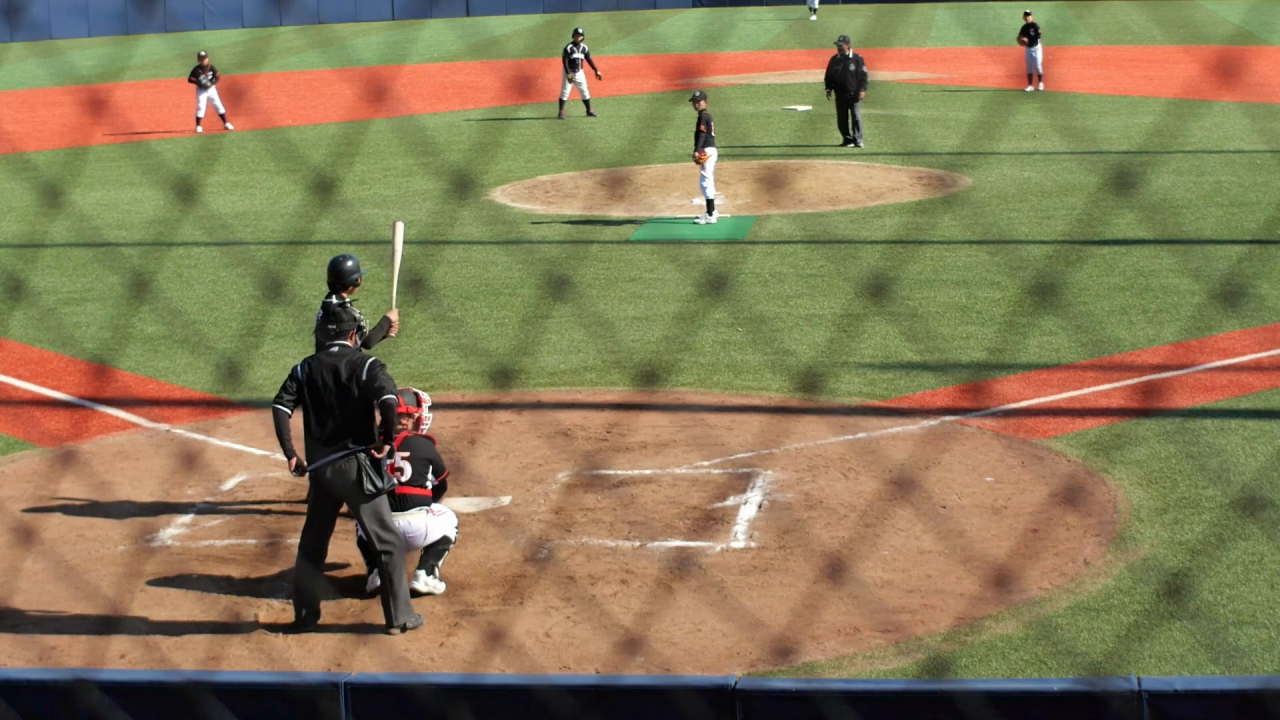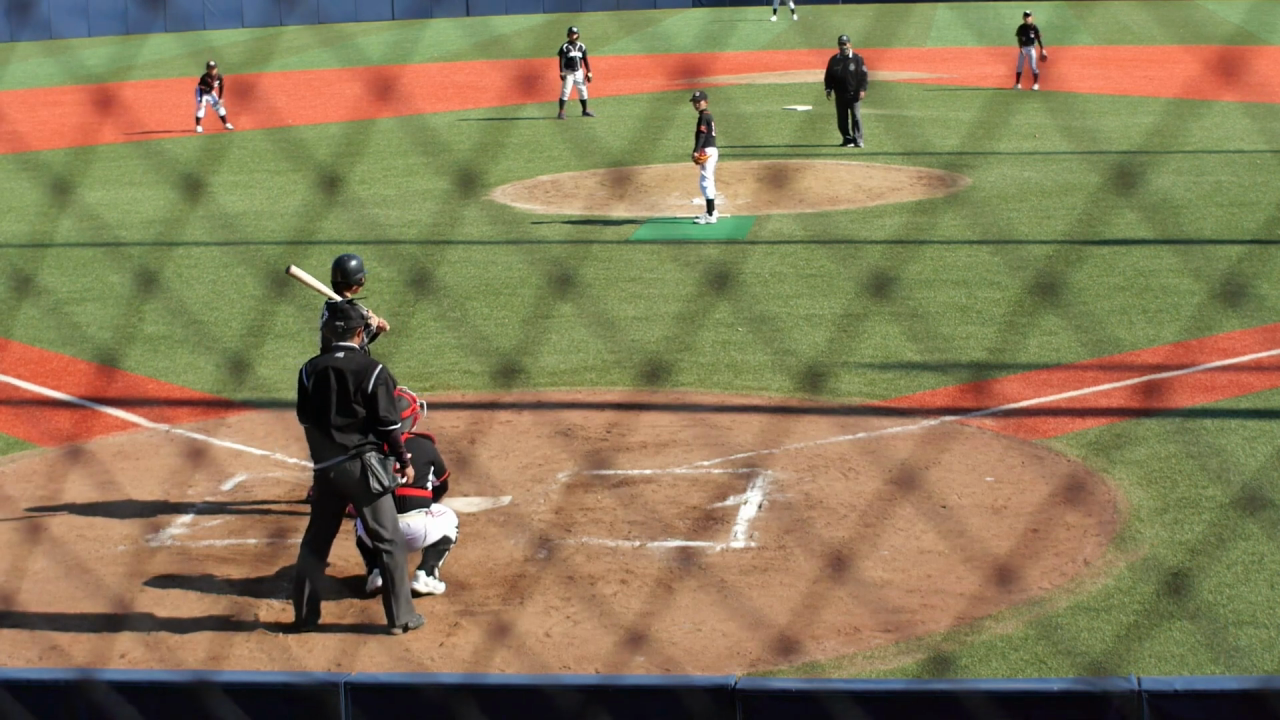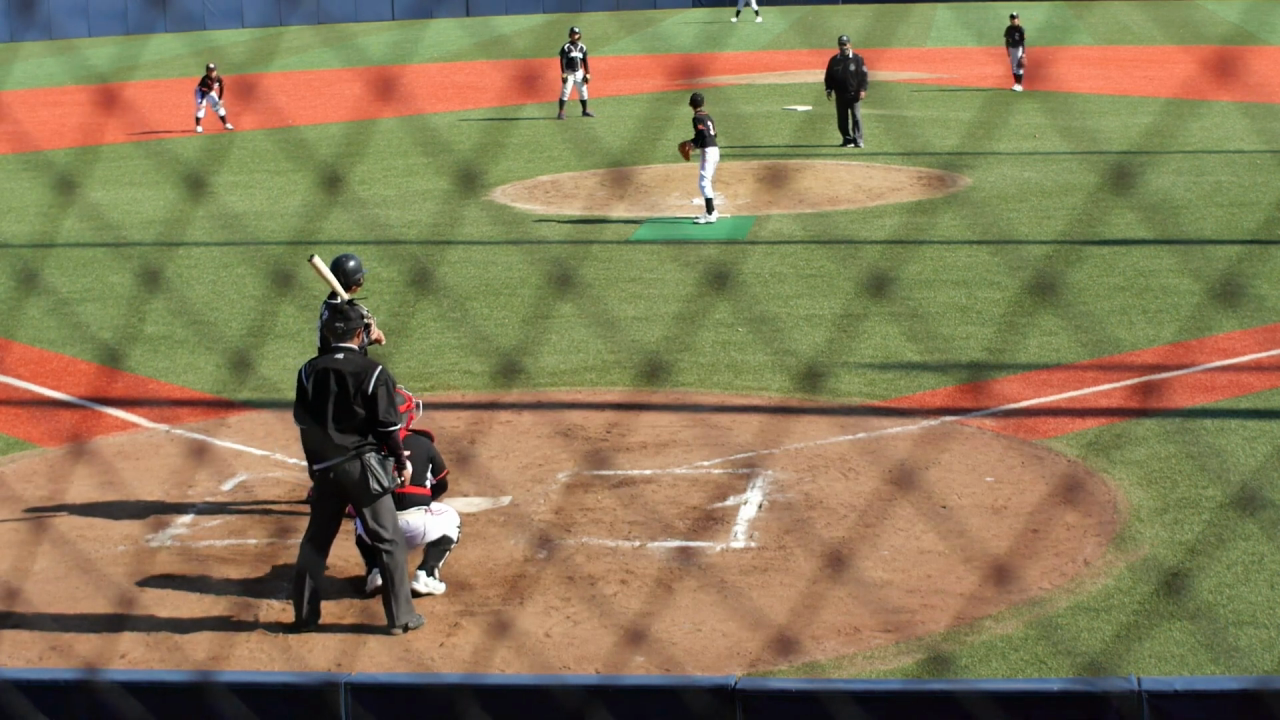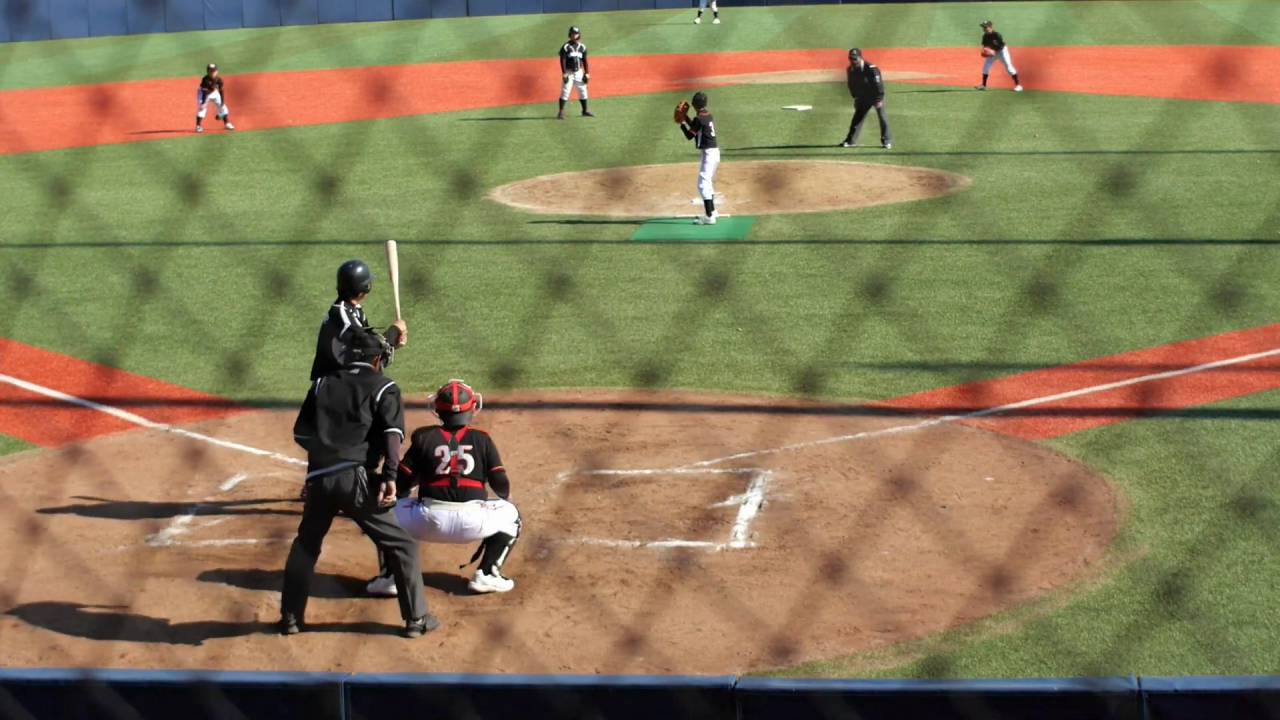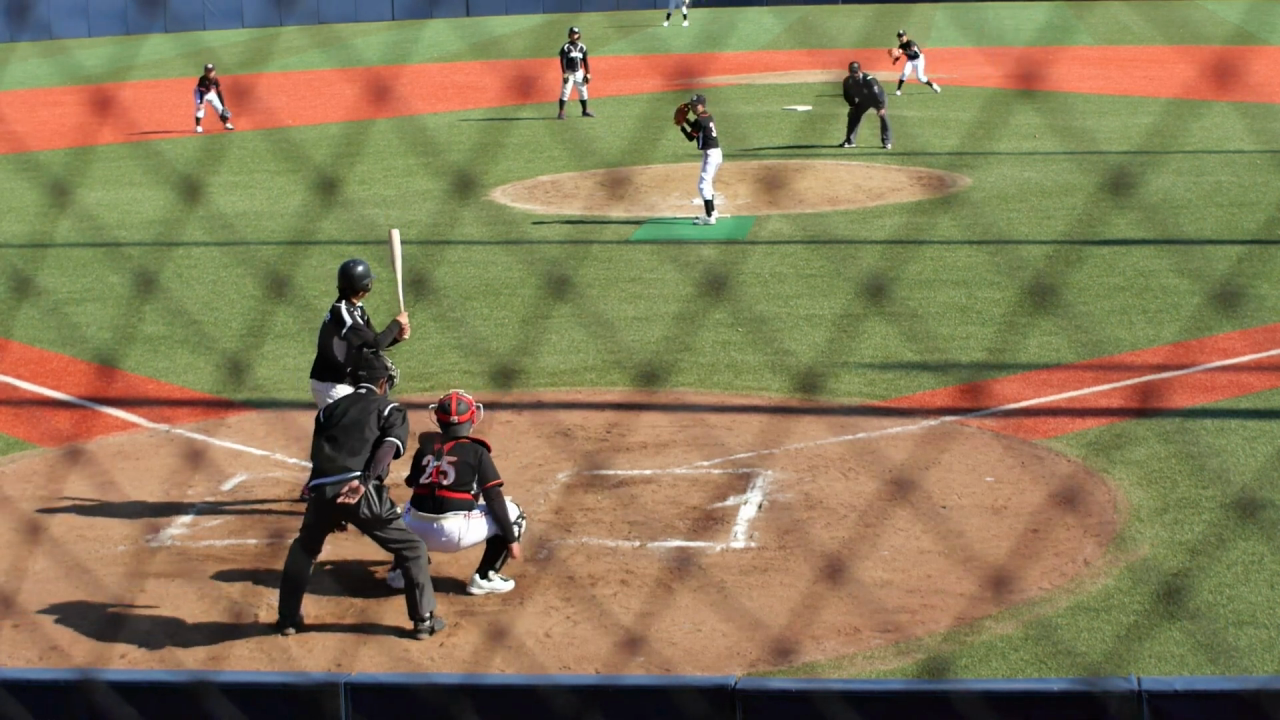
dt=1s
person 1, frame 1
left shoulder: (306, 368)
right shoulder: (366, 364)
left elbow: (280, 408)
right elbow: (389, 401)
left wrist: (291, 455)
right wrist: (386, 441)
left hip: (321, 468)
right hip: (359, 465)
left knee: (312, 543)
right knee: (386, 543)
left ankle: (304, 616)
right ankle: (399, 617)
person 1, frame 2
left shoulder: (311, 369)
right shoulder: (373, 370)
left elbow: (307, 421)
right elbow: (389, 426)
right wrist: (405, 462)
left hip: (325, 467)
right hip: (365, 465)
left knee: (315, 541)
right knee: (389, 542)
left ankle: (305, 616)
right ankle: (400, 617)
person 1, frame 3
left shoulder: (310, 371)
right shoulder: (373, 371)
left elbow: (304, 425)
right elbow: (388, 428)
right wrist: (402, 463)
left hip: (325, 468)
right hip: (365, 466)
left knee: (315, 541)
right knee: (389, 541)
left ankle: (305, 616)
right ankle: (400, 617)
person 1, frame 4
left shoulder: (322, 384)
right shoulder: (383, 387)
left elbow: (301, 434)
right elbow: (392, 433)
right wrist: (391, 476)
left hip: (319, 479)
right hip: (357, 478)
left knee: (305, 545)
right knee: (400, 545)
left ankle: (291, 617)
right ankle: (416, 619)
person 1, frame 5
left shoulder: (330, 409)
right shoulder: (391, 409)
right elbow: (389, 447)
right wrist: (364, 481)
left hip: (322, 490)
right hip: (361, 491)
left knee: (303, 548)
right knee: (412, 549)
left ankle: (288, 618)
right ankle: (424, 620)
person 2, frame 1
right shoulder: (424, 445)
right elbow: (441, 487)
right hip: (416, 528)
right knee: (447, 519)
left ankle: (377, 571)
right ankle: (425, 574)
person 2, frame 2
right shoulder: (425, 446)
right elbow: (441, 487)
right hip: (417, 530)
left knee: (362, 522)
right knee: (448, 518)
left ankle: (377, 572)
right ankle: (425, 575)
person 2, frame 3
right shoulder: (423, 443)
right elbow: (441, 486)
right hip: (416, 526)
left knee: (363, 522)
right knee: (450, 518)
left ankle: (376, 571)
right ankle: (426, 574)
person 2, frame 4
left shoulder: (424, 438)
right shoulder: (482, 439)
left elbow: (401, 481)
right elbow: (500, 483)
right wrist: (504, 495)
left hip: (430, 520)
right hip: (471, 520)
right knee: (510, 515)
left ankle: (392, 575)
right ankle: (487, 574)
person 2, frame 5
left shoulder: (424, 448)
right shoulder: (477, 452)
right elbow: (494, 498)
right wrist: (511, 539)
left hip: (417, 530)
right hip: (456, 532)
left knee: (411, 509)
right knee: (513, 514)
left ankle: (402, 570)
right ankle: (485, 578)
